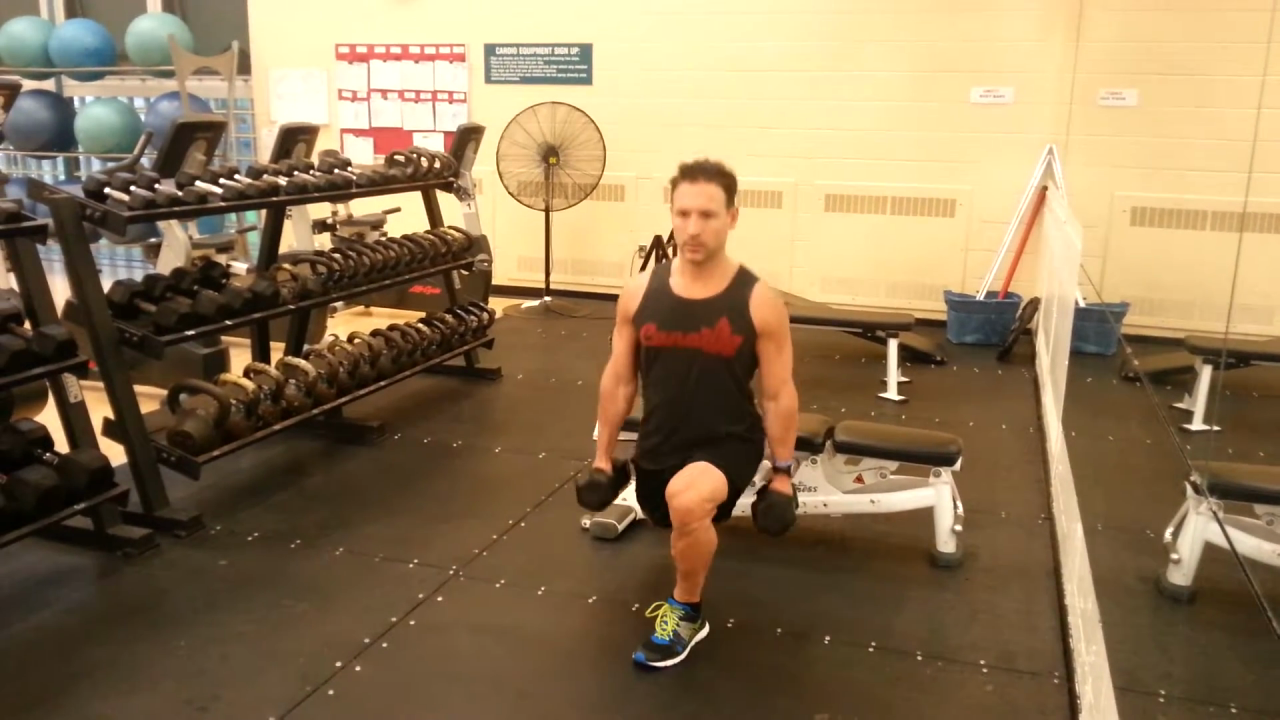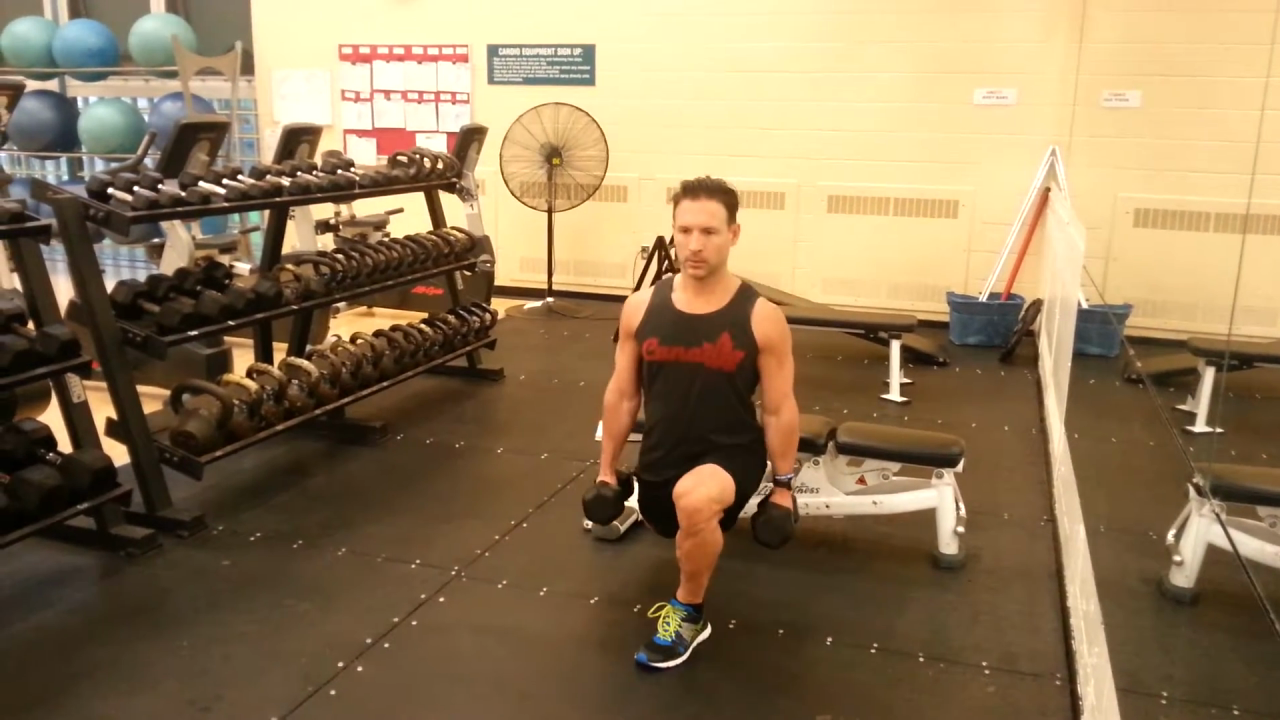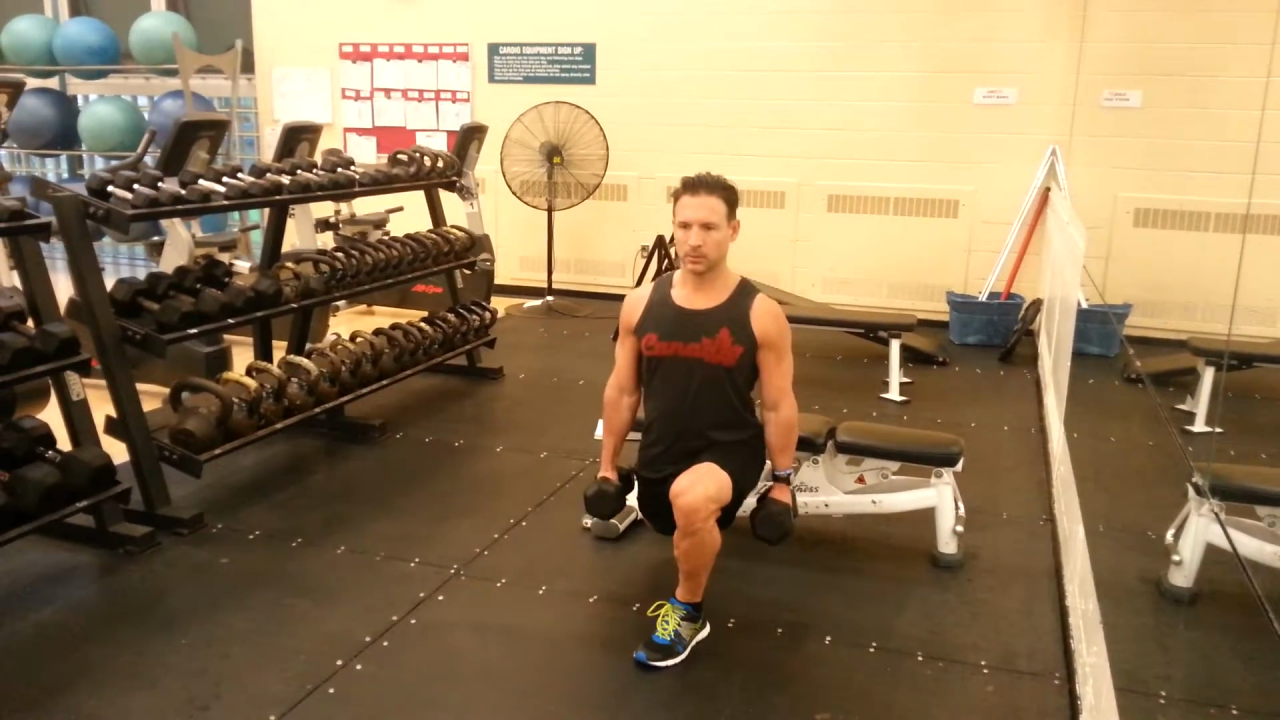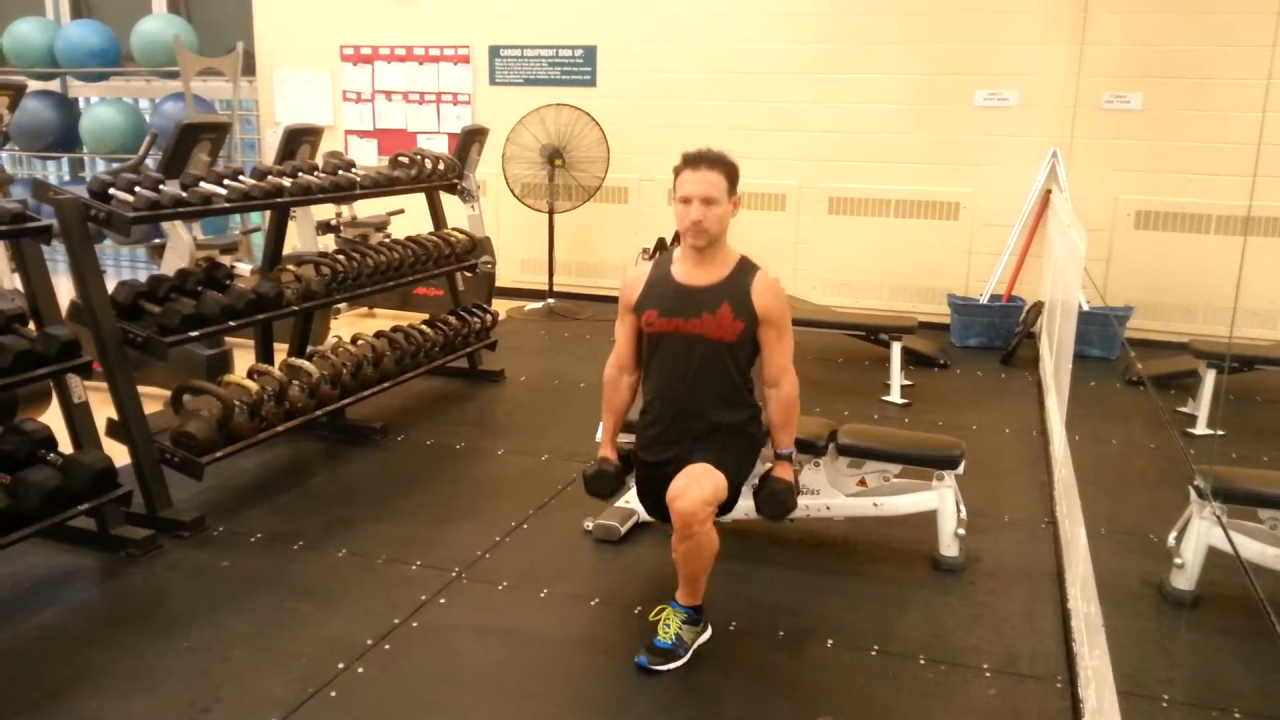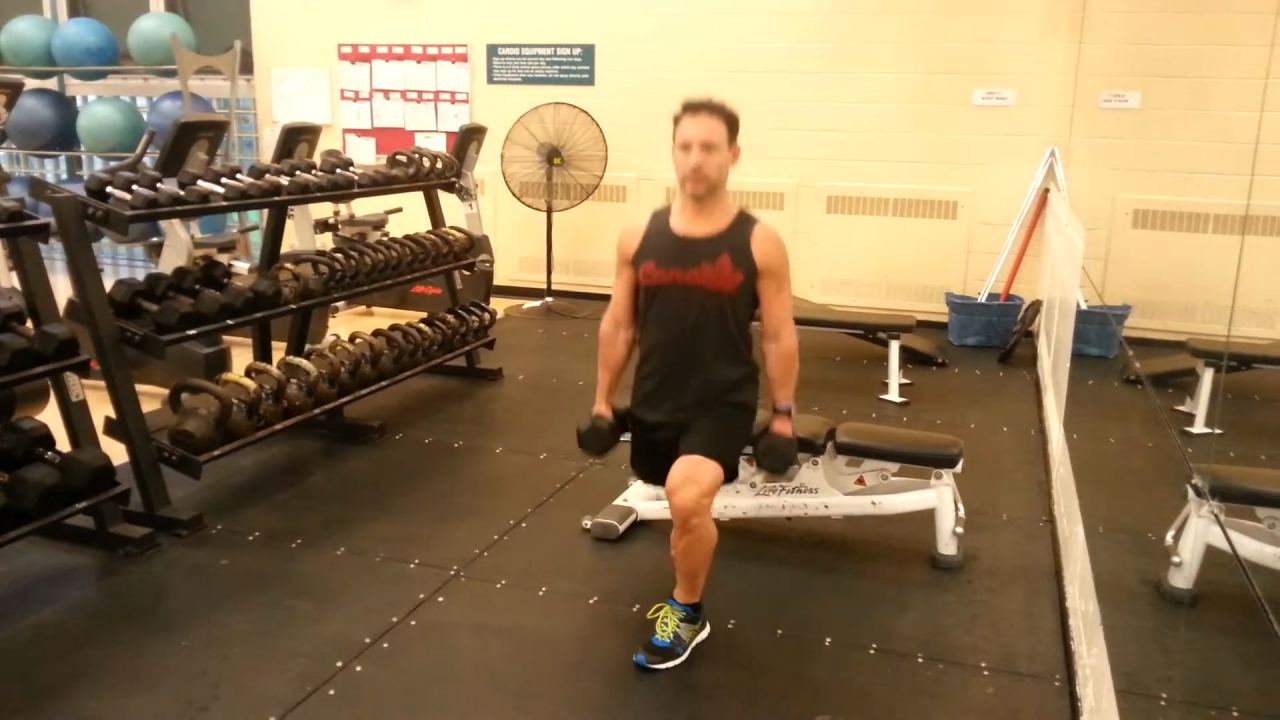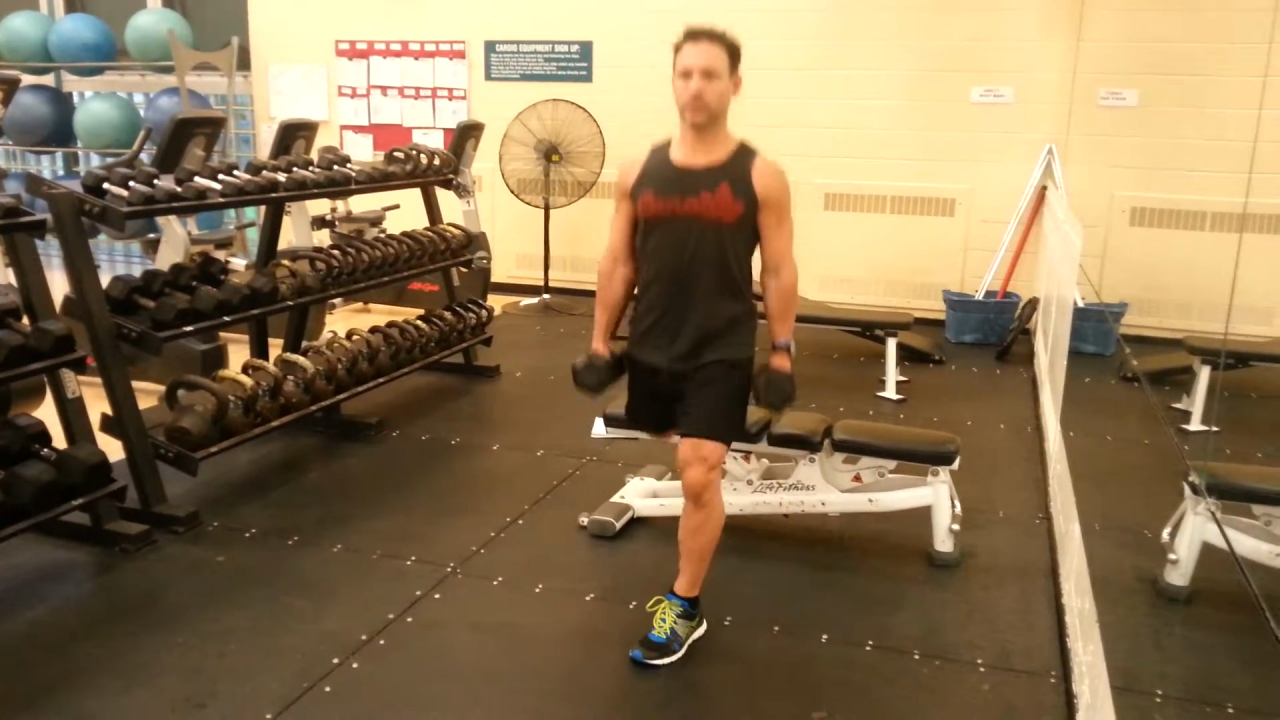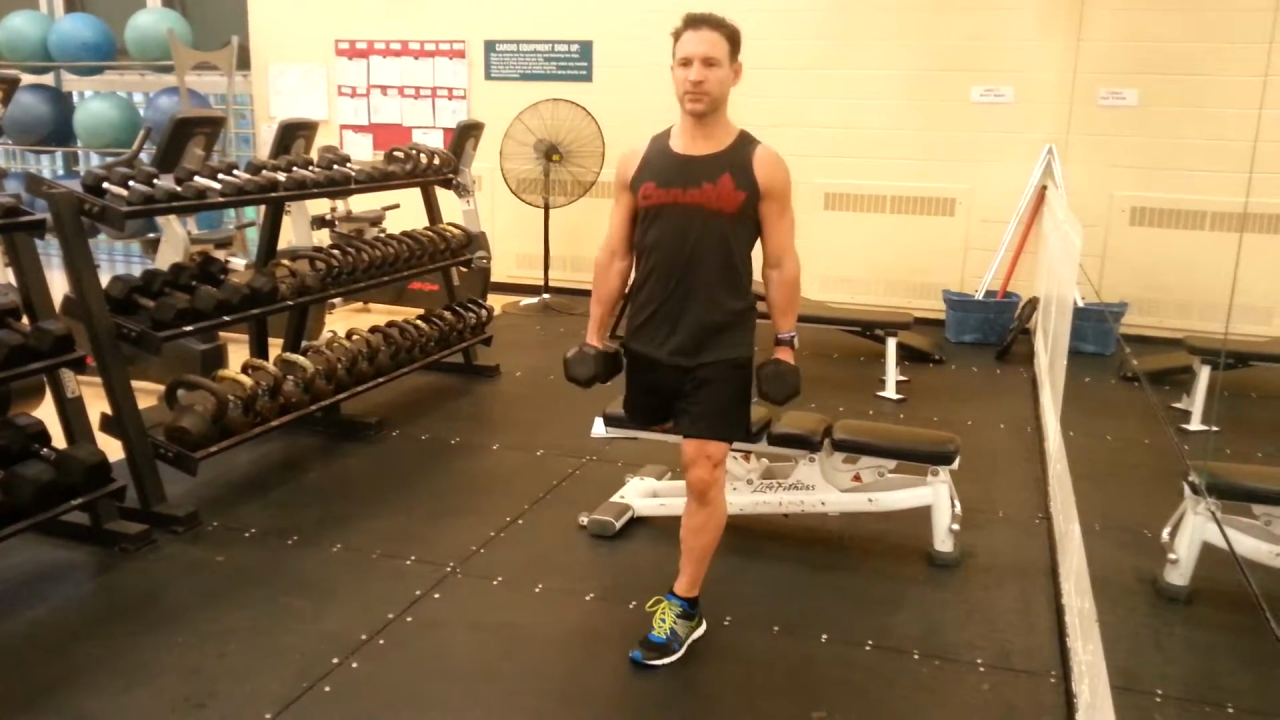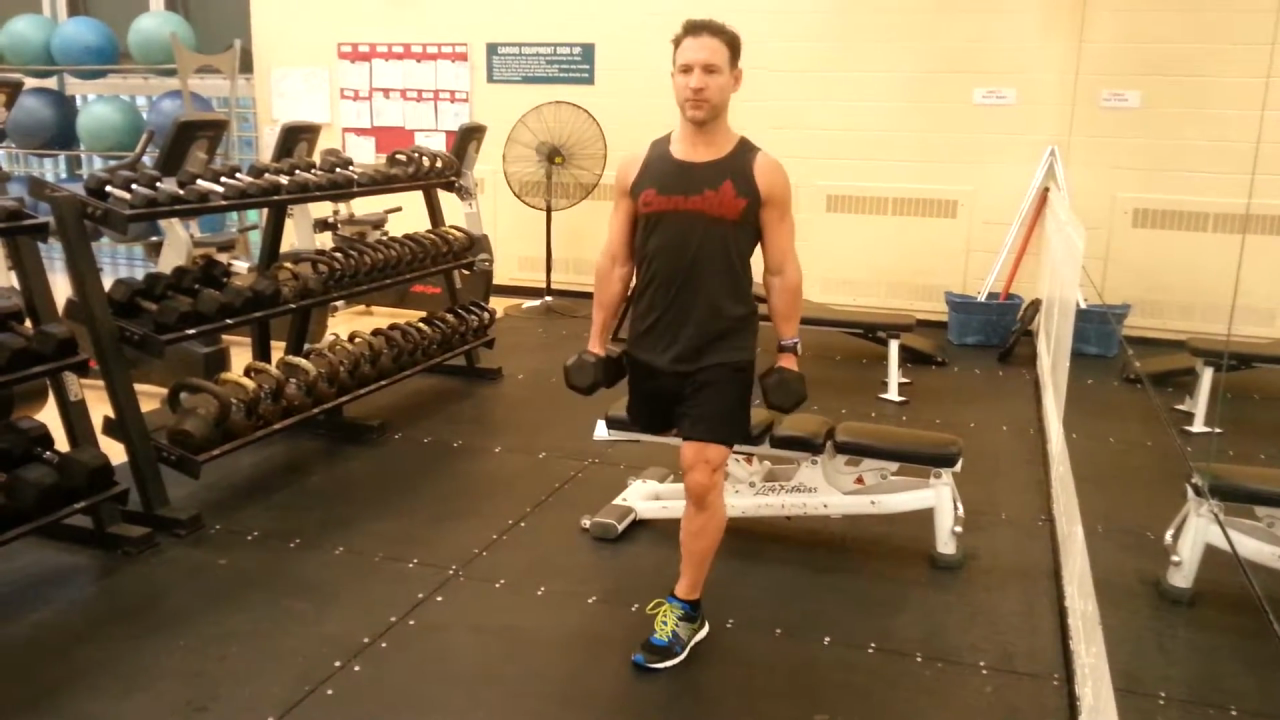
dt=0.2s
person 1, frame 1
left shoulder: (759, 302)
right shoulder: (639, 293)
left elbow: (779, 396)
right elbow: (618, 380)
left wrist: (782, 471)
right wrist: (603, 452)
left hip: (728, 441)
right hip: (659, 445)
left knee: (687, 501)
right knee: (671, 508)
left ankle: (687, 612)
person 1, frame 2
left shoulder: (762, 319)
right shoulder: (641, 308)
left elbow: (780, 411)
right elbow: (622, 395)
left wrist: (782, 485)
right wrist: (606, 467)
left hip: (731, 451)
right hip: (660, 458)
left knee: (695, 501)
left ankle: (688, 614)
person 1, frame 3
left shoulder: (760, 315)
right shoulder: (640, 304)
left elbow: (779, 407)
right elbow: (622, 390)
left wrist: (782, 480)
right wrist: (608, 463)
left hip: (730, 448)
right hip: (660, 454)
left knee: (691, 501)
left ankle: (687, 613)
person 1, frame 4
left shoulder: (760, 291)
right shoulder: (641, 283)
left elbow: (780, 383)
right elbow: (621, 369)
left wrist: (784, 458)
right wrist: (608, 442)
left hip: (727, 433)
right hip: (659, 435)
left knee: (688, 505)
right knee: (668, 508)
left ankle: (688, 616)
right ankle: (696, 528)
person 1, frame 5
left shoulder: (759, 244)
right shoulder: (638, 237)
left elbow: (779, 337)
right elbow: (619, 326)
left wrist: (783, 413)
right wrist: (603, 398)
left hip: (723, 400)
right hip: (654, 399)
left knee: (686, 499)
right knee: (668, 485)
left ankle: (687, 613)
person 1, frame 6
left shoulder: (759, 176)
right shoulder: (639, 172)
left elbow: (779, 272)
right elbow: (617, 264)
left wrist: (780, 349)
right wrist: (600, 337)
left hip: (720, 351)
right hip: (650, 346)
left knee: (698, 476)
right knee: (685, 457)
left ankle: (685, 608)
person 1, frame 7
left shoulder: (761, 165)
right shoulder: (639, 160)
left elbow: (781, 264)
right elbow: (615, 255)
left wrist: (784, 344)
right wrist: (595, 331)
left hip: (720, 348)
right hip: (649, 340)
left knee: (703, 475)
right knee: (680, 444)
left ankle: (685, 606)
person 1, frame 8
left shoulder: (761, 172)
right shoulder: (638, 167)
left elbow: (782, 270)
right elbow: (616, 262)
left wrist: (787, 350)
right wrist: (597, 337)
left hip: (722, 352)
right hip: (650, 346)
left knee: (701, 479)
right knee: (691, 459)
left ankle: (686, 610)
